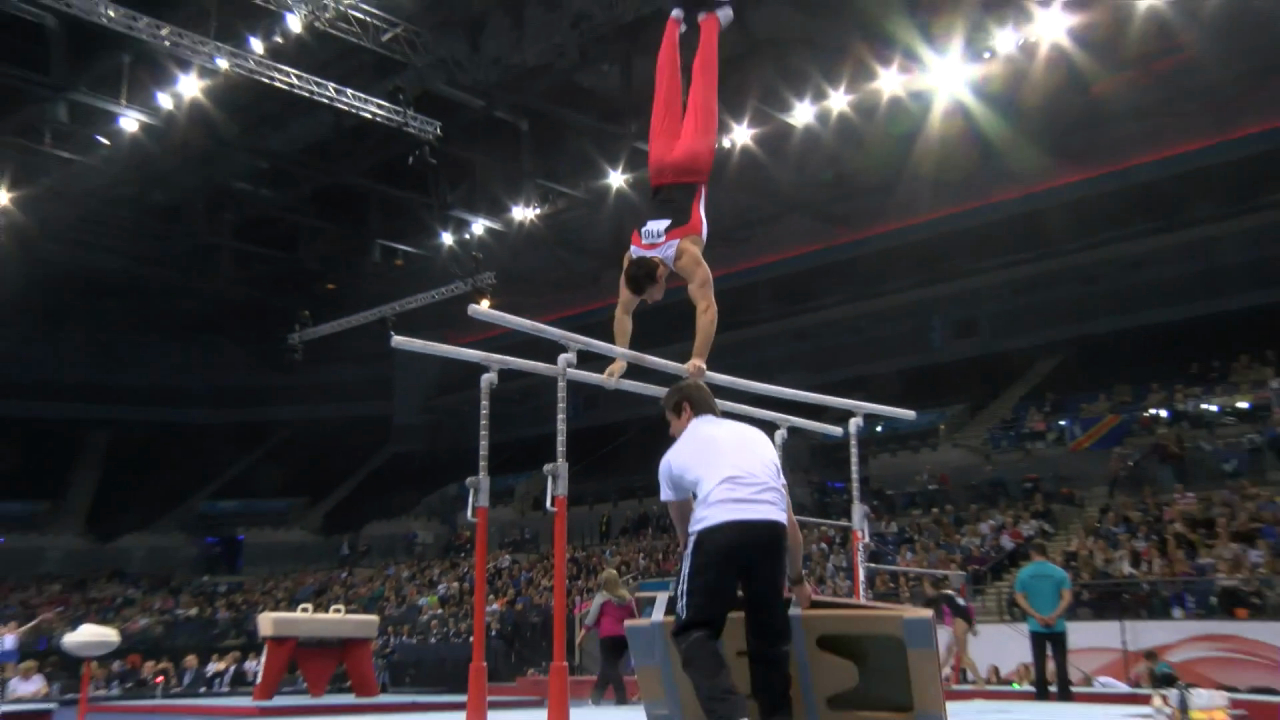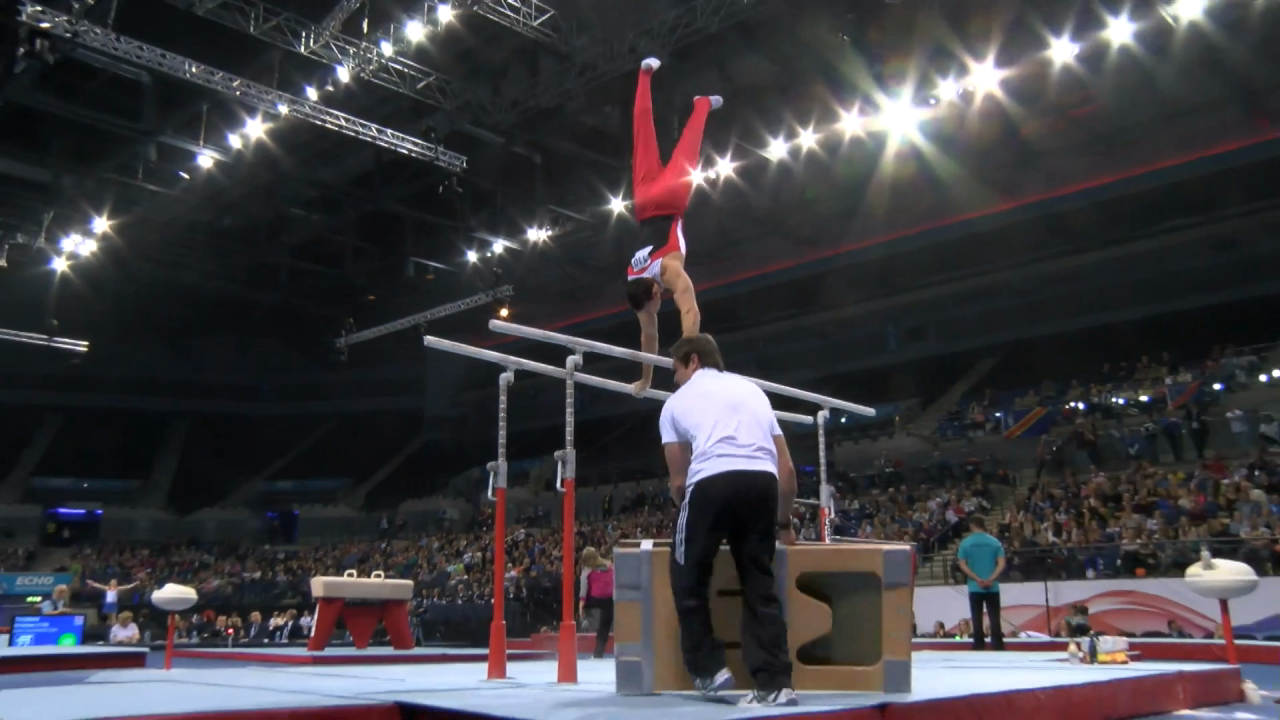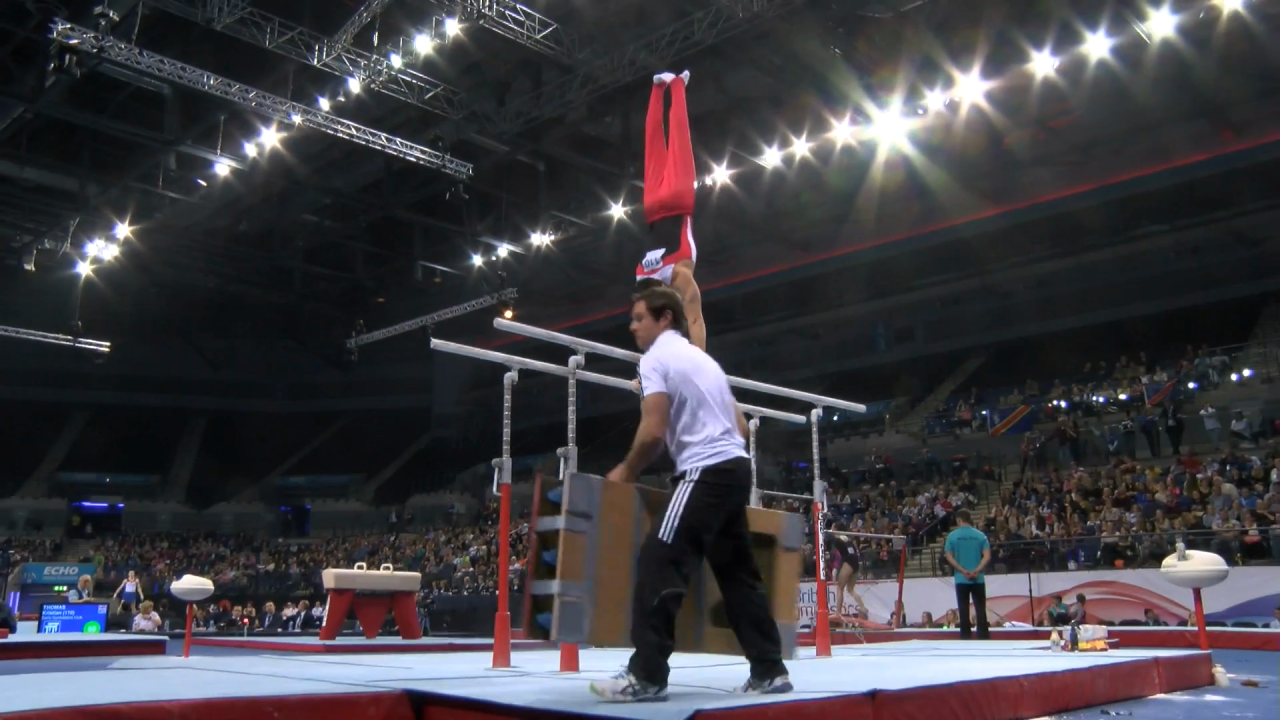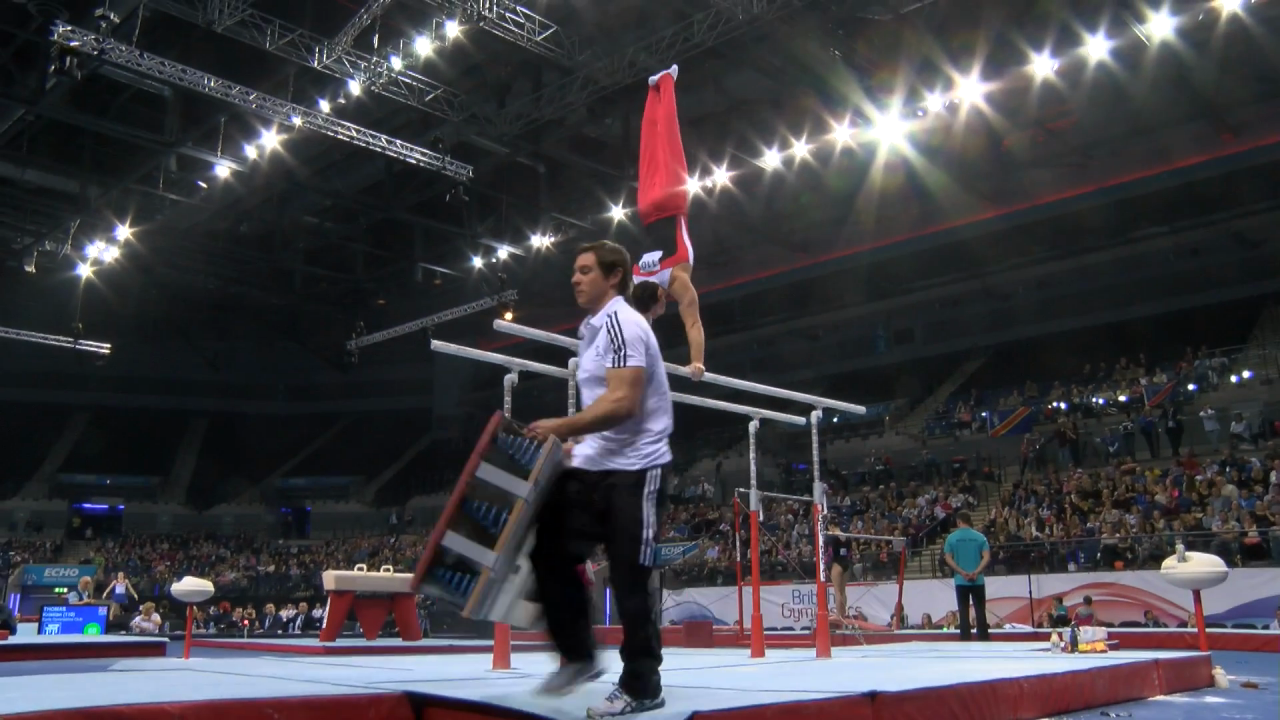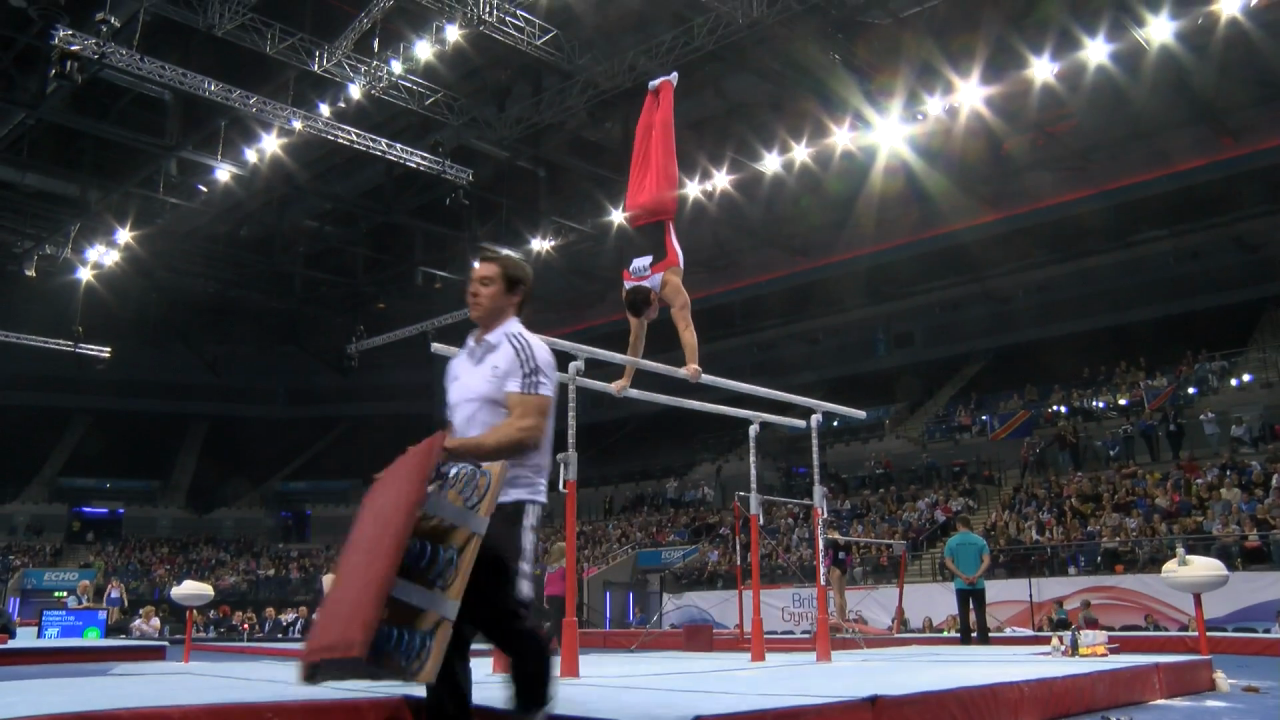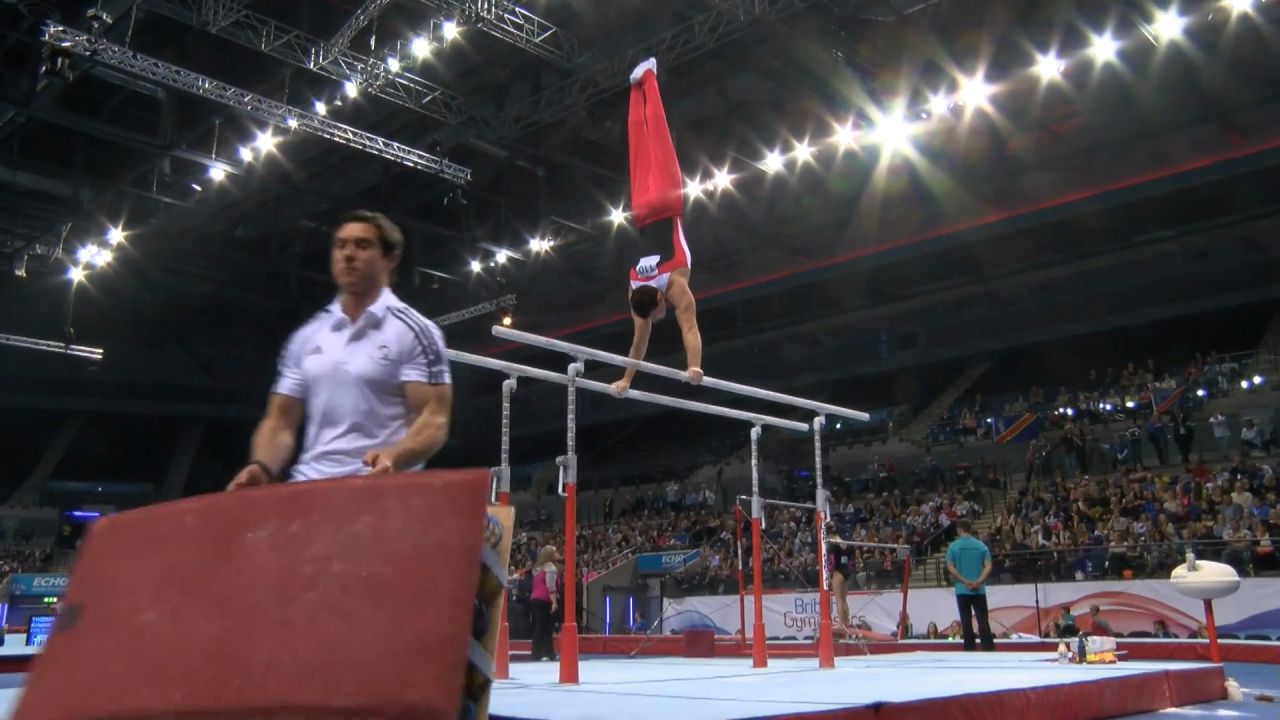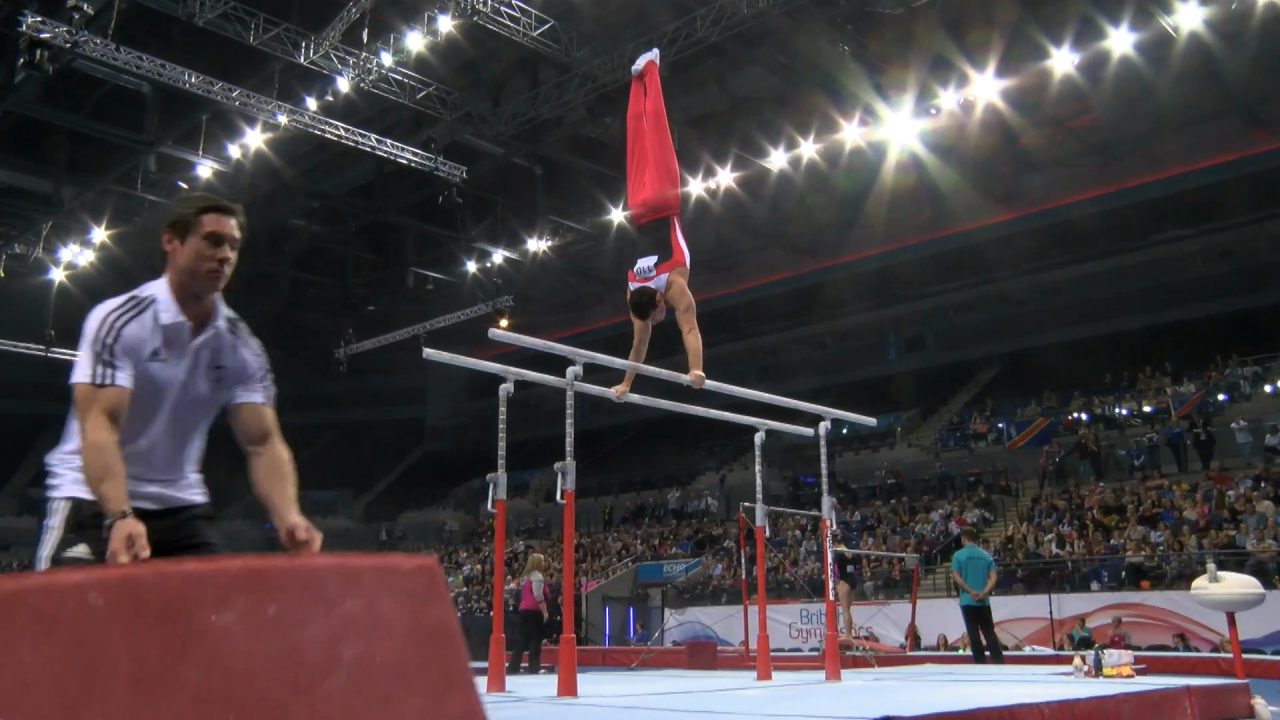
dt=0.4s
person 1, frame 1
left shoulder: (675, 453)
right shoulder: (756, 435)
left elbow: (683, 529)
right elbow: (788, 519)
right wrist: (797, 579)
left hip: (715, 530)
right hip: (769, 528)
left knee: (696, 628)
right knee: (769, 627)
person 1, frame 2
left shoulder: (676, 402)
right shoulder: (753, 389)
left elbow: (678, 482)
right elbow: (786, 466)
left wrist: (691, 518)
right wrist: (784, 522)
left hip: (714, 483)
right hip: (762, 482)
left knee: (688, 577)
right knee: (759, 584)
left ankle: (709, 666)
right ankle: (774, 682)
person 1, frame 3
left shoulder: (657, 356)
right shoulder: (699, 358)
left elbow: (653, 432)
right elbow: (741, 427)
left wrist: (626, 472)
left hip: (705, 469)
right hip: (734, 465)
left knee: (659, 560)
right knee: (738, 573)
left ankle: (647, 676)
right ankle: (769, 669)
person 1, frame 4
left shoulder: (622, 324)
right shoulder: (593, 331)
left elbow: (623, 402)
left wrist: (562, 427)
right wrist: (571, 440)
left hip: (632, 470)
right hip: (589, 468)
left knee: (630, 581)
right knee: (549, 559)
right ankle: (579, 657)
person 1, frame 5
left shoulder: (523, 350)
right shoulder: (459, 362)
left elbow: (527, 430)
left wrist: (454, 450)
left hip: (509, 504)
left knee: (497, 614)
left ankle: (531, 680)
person 1, frame 6
left shoulder: (415, 333)
right shoulder: (305, 338)
left elbow: (433, 417)
right elbow: (280, 421)
left wrist: (393, 456)
right wrist: (262, 466)
person 1, frame 7
left shoulder: (241, 347)
right shoulder: (118, 321)
left elbow: (264, 443)
right elbow: (98, 426)
left wrist: (288, 518)
right wrist: (119, 518)
left hip: (181, 508)
right hip: (93, 503)
person 2, frame 1
left shoulder: (684, 257)
right shoulder: (636, 258)
left elbow: (707, 307)
right elbow: (623, 310)
left wrist: (699, 357)
left hip: (688, 170)
right hip: (666, 172)
left knee: (700, 103)
right knee: (665, 99)
person 2, frame 2
left shoulder: (670, 271)
right shoulder: (638, 283)
left elbow: (690, 315)
right elbow: (648, 335)
right wrist: (645, 379)
left hip: (667, 204)
right hip: (648, 208)
left knee: (683, 153)
right knee: (644, 135)
left ankle: (703, 103)
right ankle: (646, 74)
person 2, frame 3
left shoulder: (680, 276)
right shoulder: (645, 279)
left elbow: (695, 320)
left hip: (677, 204)
right hip: (658, 209)
left knee: (676, 134)
right knee: (656, 139)
left ankle: (677, 85)
right ankle: (660, 86)
person 2, frame 4
left shoulder: (677, 281)
right shoulder: (641, 285)
left elbow: (693, 323)
left wrist: (697, 361)
left hip: (668, 208)
right hip: (650, 209)
left knee: (664, 134)
right knee: (651, 137)
left ankle: (667, 82)
right ankle: (656, 87)
person 2, frame 5
left shoulder: (669, 284)
right shoulder: (632, 289)
left elbow: (686, 327)
right elbow: (636, 339)
left wrist: (692, 363)
right wrist: (626, 378)
left hip: (657, 211)
right hip: (638, 213)
left knee: (660, 140)
right knee: (645, 146)
left ankle: (664, 88)
right ankle: (656, 93)
person 2, frame 6
left shoulder: (676, 286)
right shoulder: (638, 289)
left elbow: (690, 330)
right elbow: (639, 339)
left wrist: (694, 367)
right wrist: (626, 378)
left hip: (663, 209)
right hip: (646, 213)
left knee: (655, 133)
right knee: (640, 138)
left ankle: (647, 78)
right ankle: (640, 85)
person 2, frame 7
left shoulder: (674, 286)
right shoulder: (637, 290)
left elbow: (691, 331)
right elbow: (640, 343)
left wrist: (696, 370)
right wrist: (627, 382)
left hip: (660, 208)
right hip: (642, 211)
left knee: (654, 129)
right knee: (638, 135)
left ankle: (649, 69)
right ankle: (641, 76)
